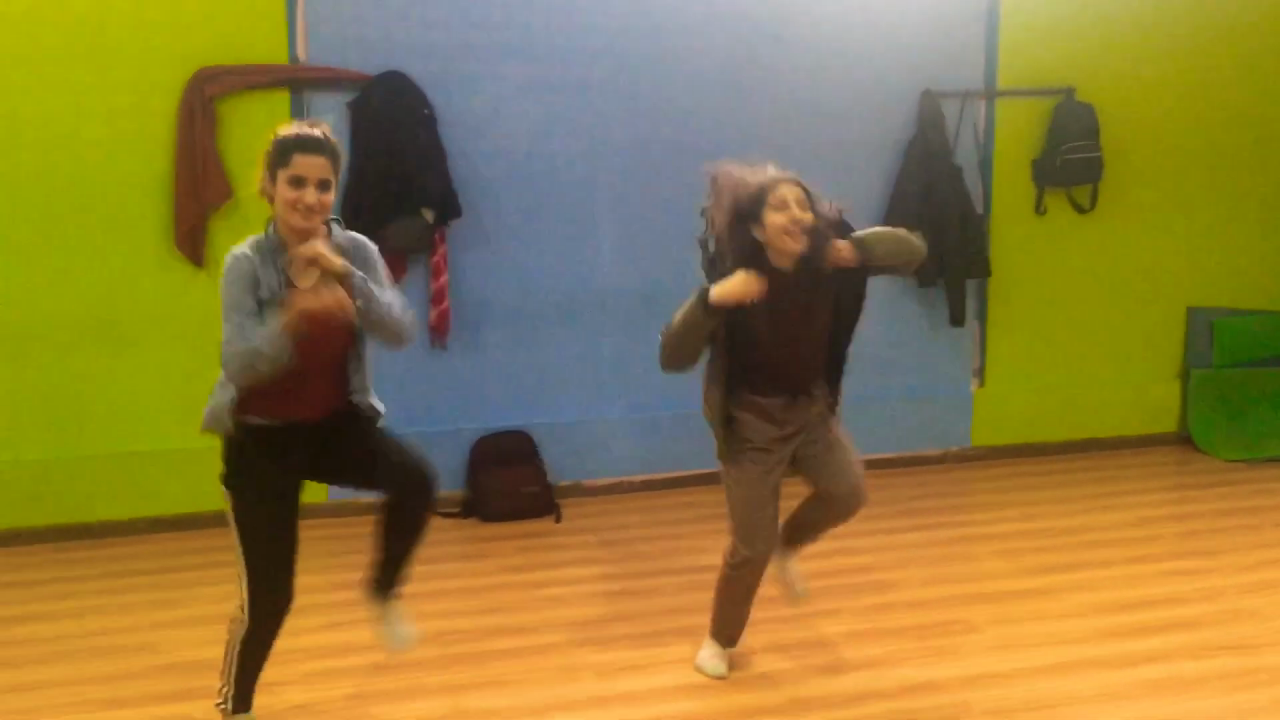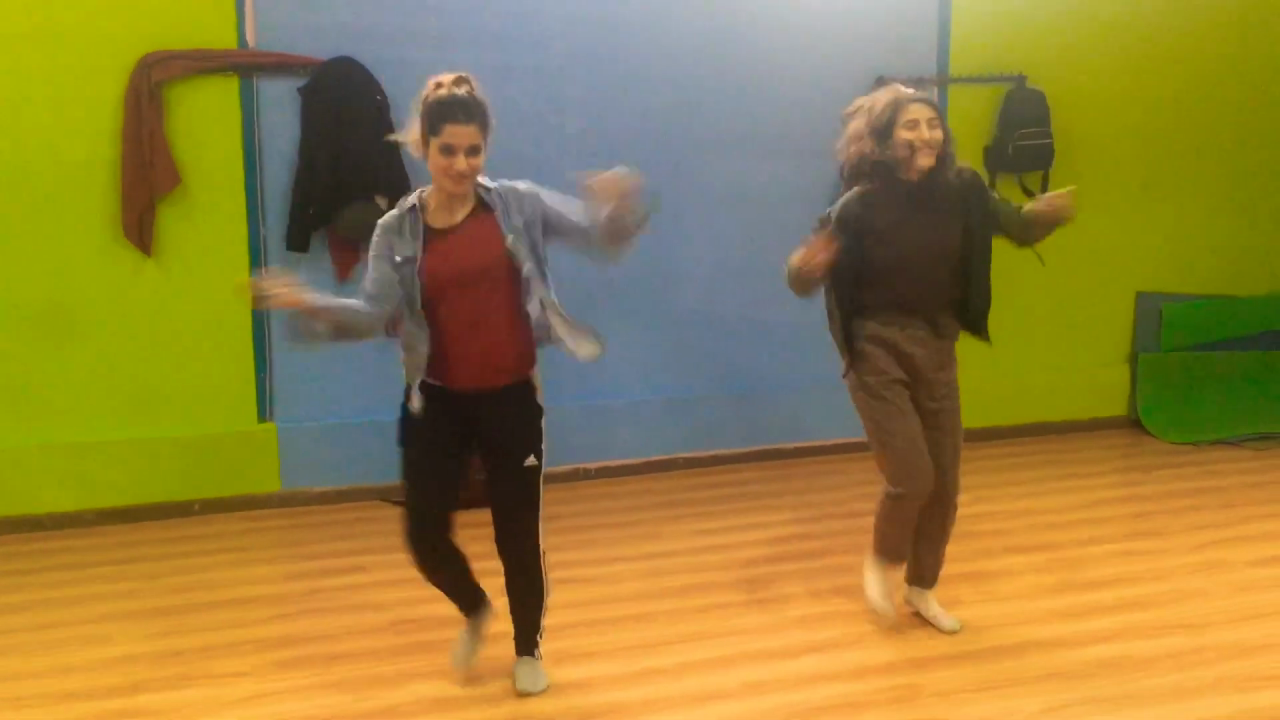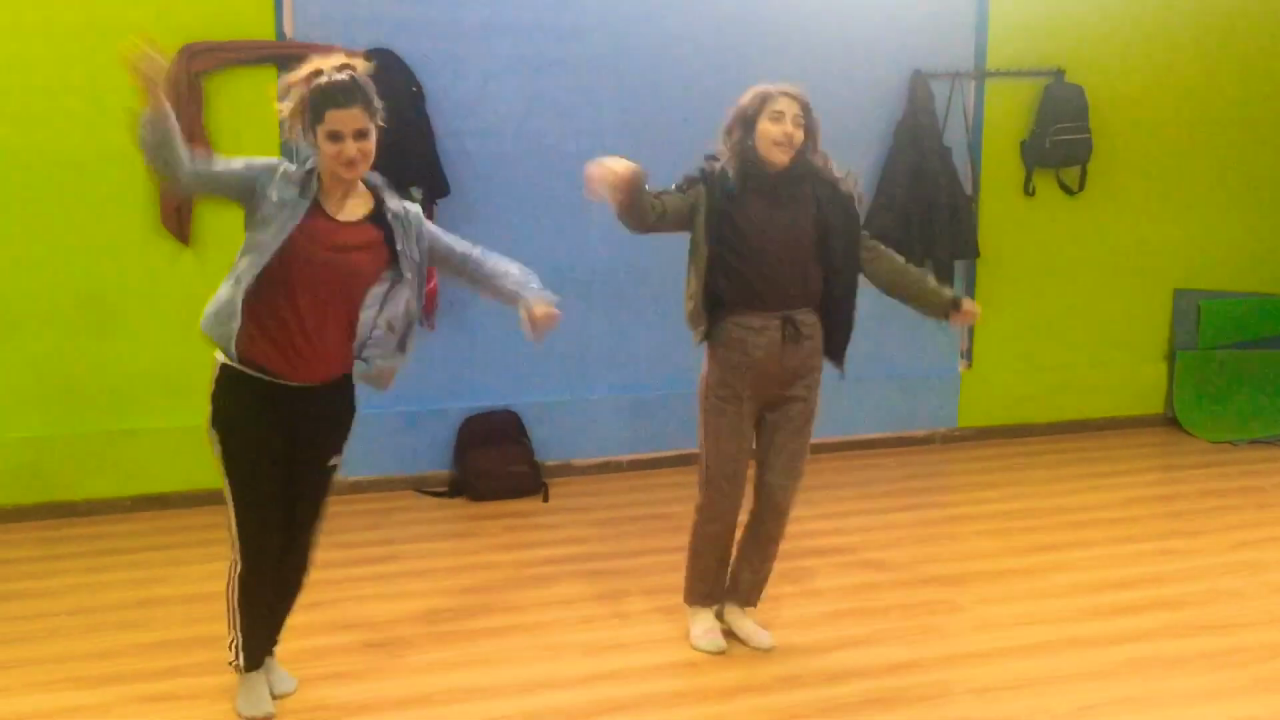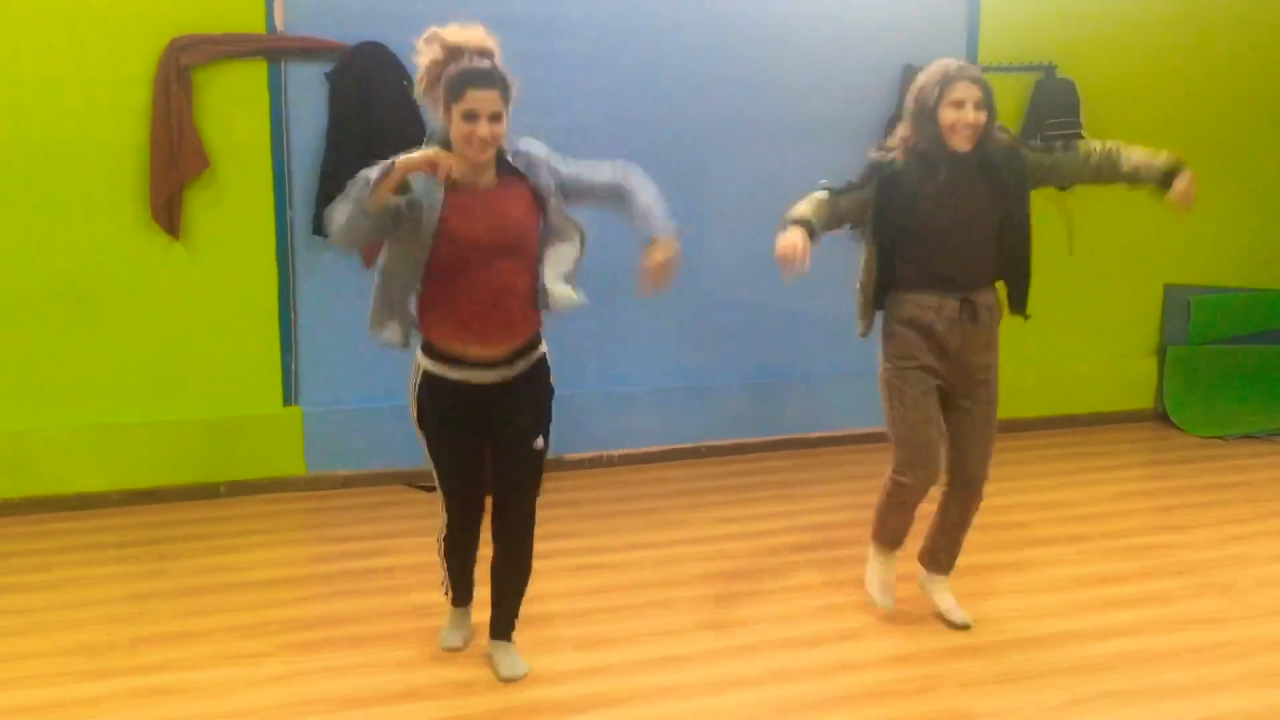
dt=1s
person 1, frame 1
left shoulder: (357, 252)
right shoulder: (246, 262)
left elbow: (400, 329)
right elbow: (243, 363)
left wrist: (340, 272)
right wrist: (300, 311)
left hip: (339, 422)
right hip: (260, 437)
left knee: (416, 482)
right knee: (268, 595)
left ankle: (384, 590)
person 1, frame 2
left shoulder: (517, 204)
right shoulder: (398, 230)
left elbow: (604, 241)
right elbow: (371, 315)
left wrist: (620, 208)
right wrist: (304, 302)
left hip: (509, 398)
right hip: (435, 402)
left knee: (517, 536)
right knee: (426, 540)
left ankle: (528, 650)
right ankle: (474, 613)
person 1, frame 3
left shoulder: (397, 222)
right shoulder: (276, 186)
left elbow: (473, 260)
right elbow: (178, 171)
left wrist: (530, 296)
right wrist: (156, 99)
left hip: (327, 393)
right hip: (250, 386)
left knee: (296, 537)
right knee: (257, 540)
left ankle: (266, 647)
right ankle: (249, 666)
person 1, frame 4
left shoulder: (535, 169)
right shoulder: (421, 181)
left elbow: (623, 182)
right elbow: (345, 232)
left wrist: (659, 236)
right wrist: (393, 173)
left hip: (521, 375)
right hip: (447, 379)
left knee: (515, 515)
right knee: (462, 511)
left ankle: (503, 636)
right ankle: (458, 608)
person 2, frame 1
left shoulder: (829, 255)
right shoulder: (732, 278)
left elbow: (911, 249)
right elbow: (673, 358)
left wrist: (859, 249)
right wrist: (711, 298)
left hip: (812, 411)
right hip: (753, 422)
left knee: (847, 491)
right knee: (750, 548)
left ankle: (789, 543)
right ankle: (719, 640)
person 2, frame 2
left shoulder: (961, 193)
right shoulder: (861, 206)
left elbow: (1023, 227)
right elbow: (804, 281)
left wrist: (1050, 209)
right wrist: (804, 265)
left hip: (937, 355)
right hip: (878, 355)
left knee: (945, 485)
right knee: (911, 481)
left ankle: (921, 591)
right ankle: (882, 562)
person 2, frame 3
left shoulder: (822, 194)
right shoulder: (718, 189)
left elbow: (869, 256)
right elbow: (643, 216)
left wrist: (943, 301)
right wrist: (622, 183)
left hip: (800, 358)
right hip: (737, 355)
left knee: (775, 499)
right knee: (720, 496)
left ankle: (740, 605)
right ankle: (702, 605)
person 2, frame 4
left shoulder: (1005, 163)
right shoulder: (896, 172)
left elbow: (1087, 160)
right elbow: (830, 207)
left wrist: (1161, 170)
right wrist: (798, 225)
left hip: (977, 331)
right hip: (913, 333)
left knee: (972, 470)
right knee: (918, 467)
left ankle: (936, 572)
right ankle: (882, 551)
